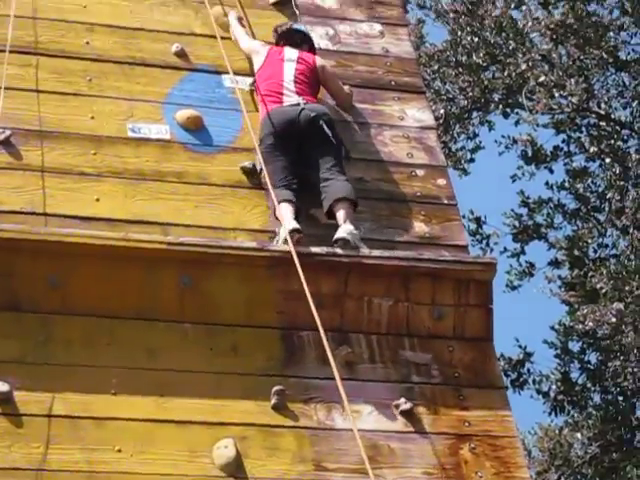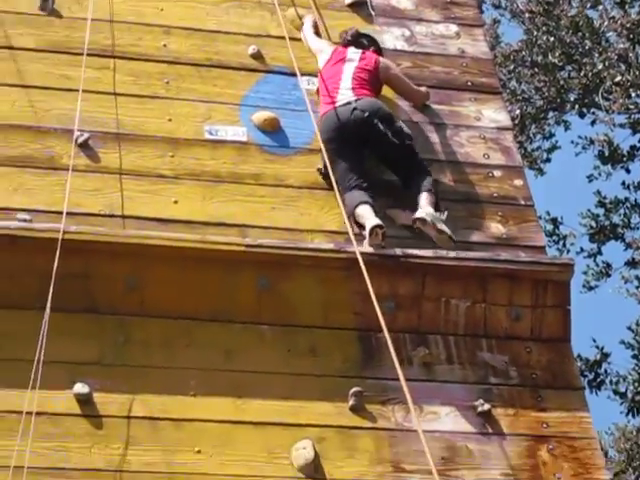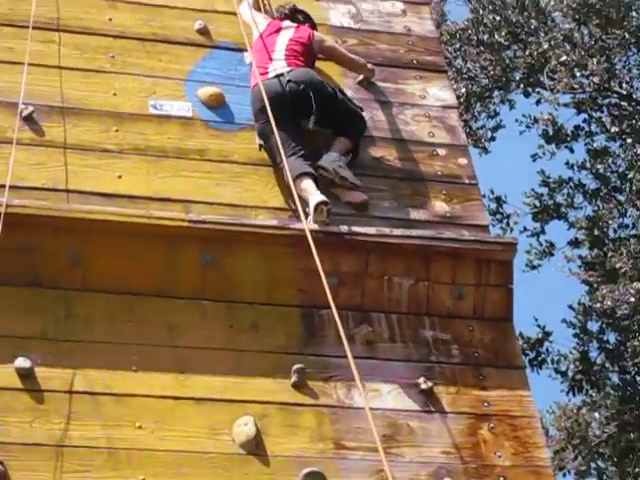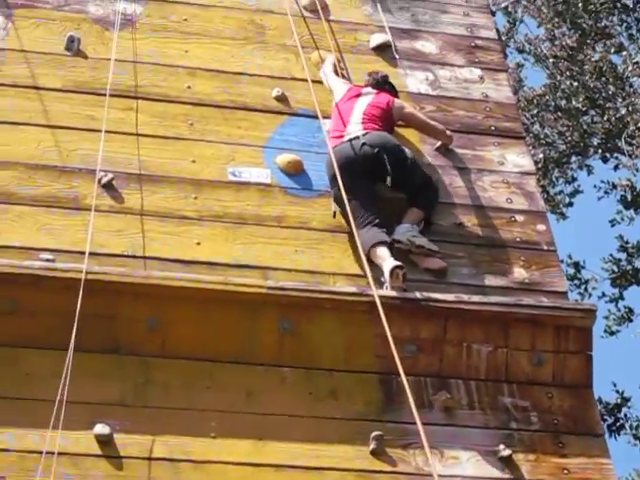
dt=0.4s
person 1, frame 1
left shoulder: (262, 51)
right shoulder: (317, 62)
left elbow: (237, 33)
right elbow: (345, 101)
left wrist: (233, 18)
right wrist: (346, 90)
left hip: (275, 120)
right hip: (314, 115)
left knee: (282, 182)
right knee: (332, 174)
left ankle: (288, 223)
right ankle: (346, 224)
person 1, frame 2
left shoulder: (327, 51)
right shoulder: (380, 62)
left elbow: (308, 35)
right elbow: (419, 98)
left wrist: (309, 21)
right wrist: (424, 92)
left hip: (331, 121)
right hip: (368, 111)
left knee: (352, 184)
right knee: (415, 169)
left ankle: (370, 220)
right ankle: (426, 209)
person 1, frame 3
left shoulder: (263, 24)
right shoulder: (313, 36)
right elbow: (359, 66)
right wrist: (367, 70)
left hip: (264, 92)
right hip: (301, 80)
left knee: (291, 154)
right knee: (354, 122)
left ankle: (314, 196)
right ankle: (333, 157)
person 1, frame 4
left shoulder: (344, 89)
right shoulder: (394, 103)
left elbow: (326, 73)
right elbow: (439, 133)
left wrist: (330, 60)
right wrist: (446, 138)
left hip: (340, 156)
right hip: (377, 145)
left knee: (366, 221)
right knee: (426, 189)
left ankle: (387, 261)
right ankle: (407, 227)
